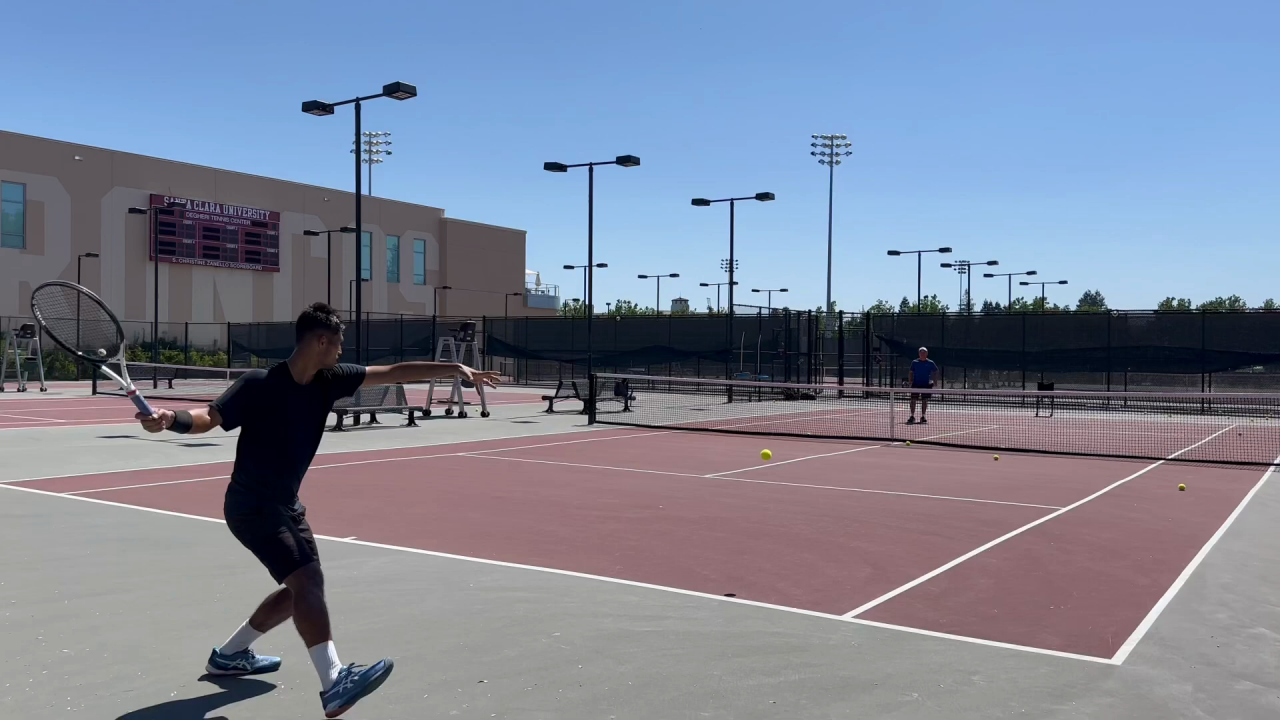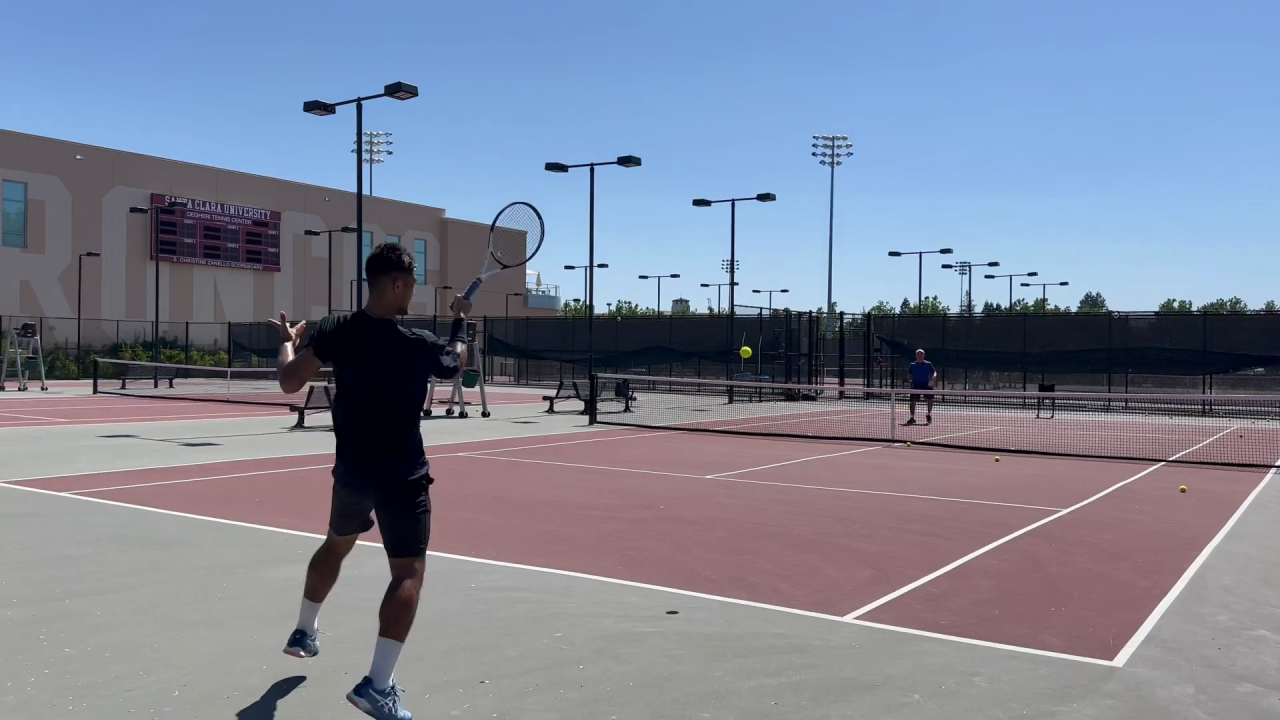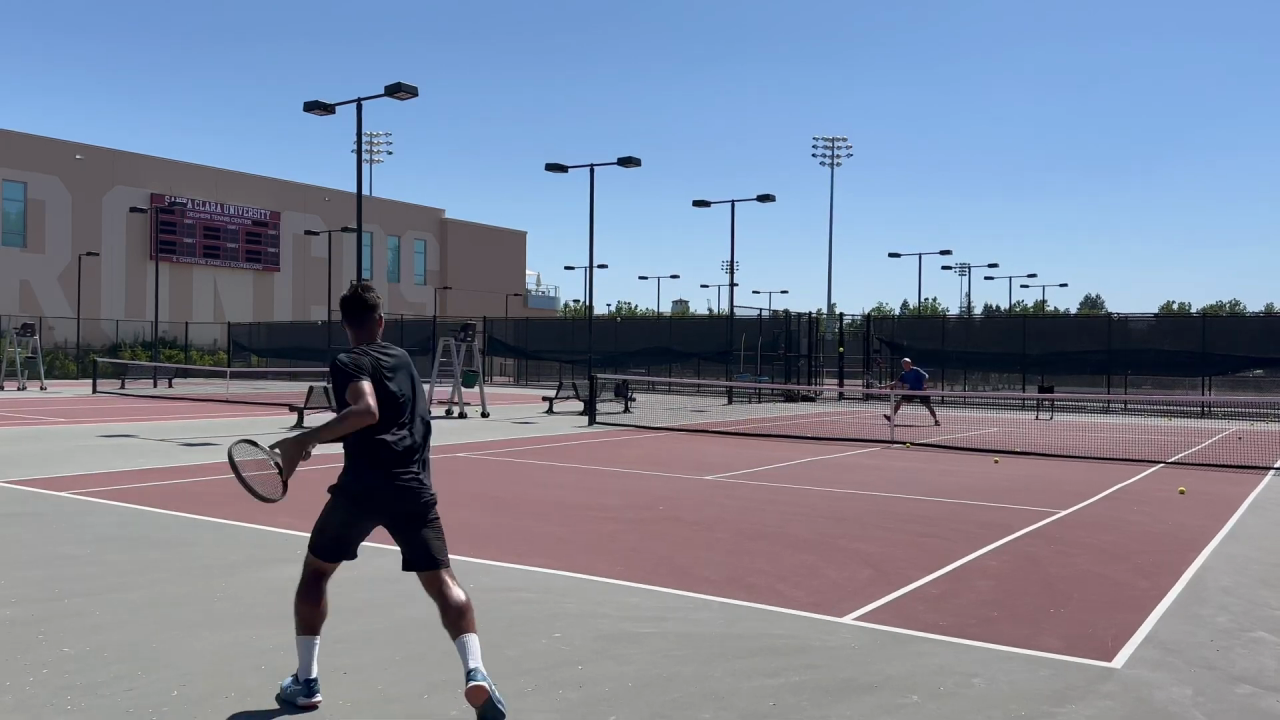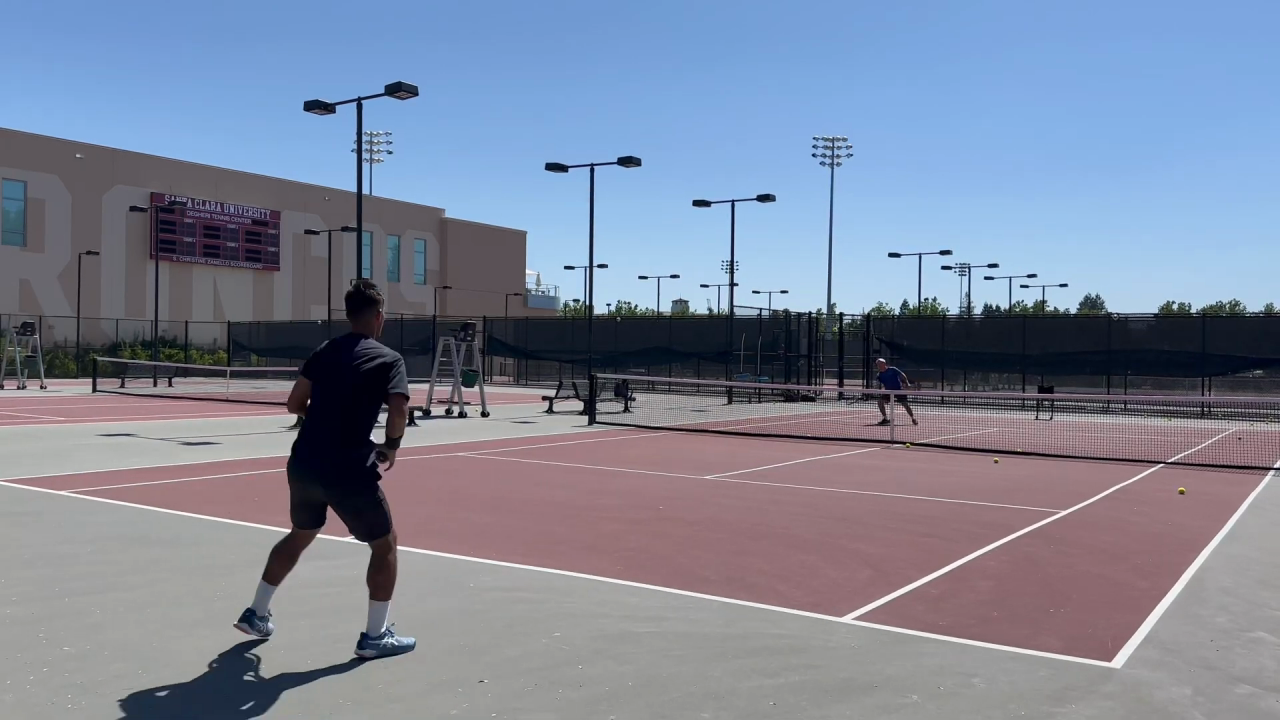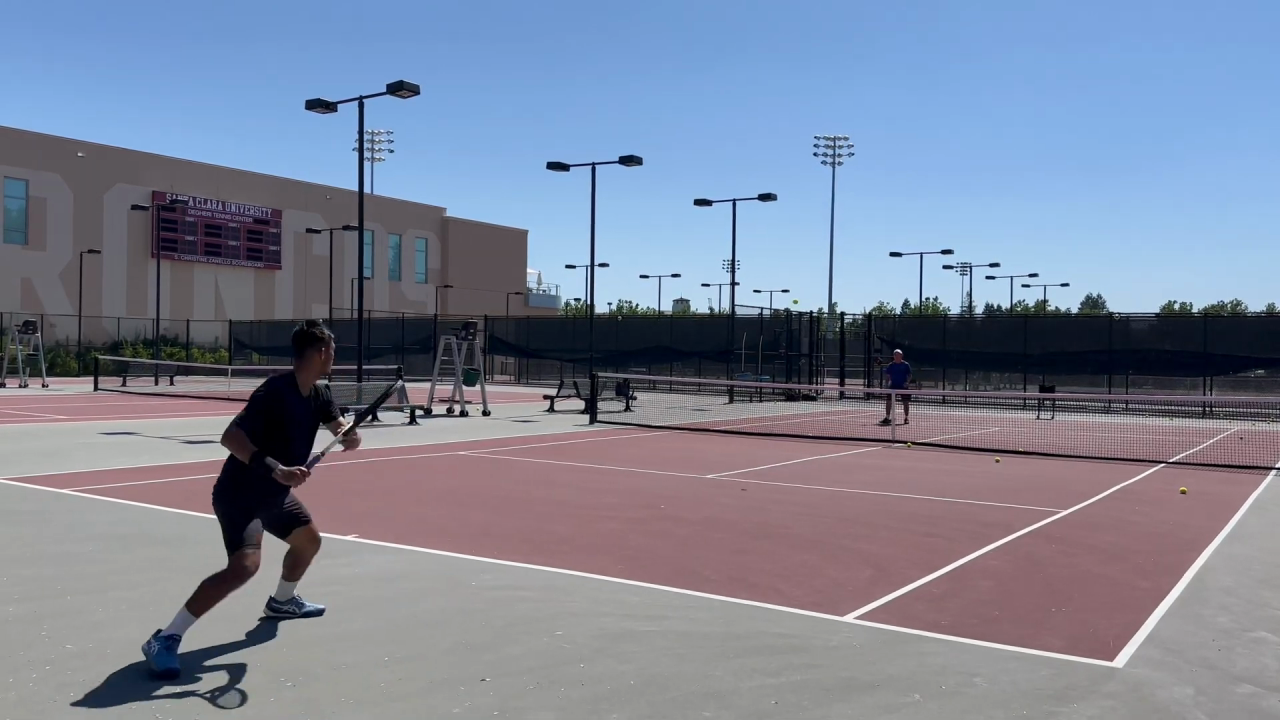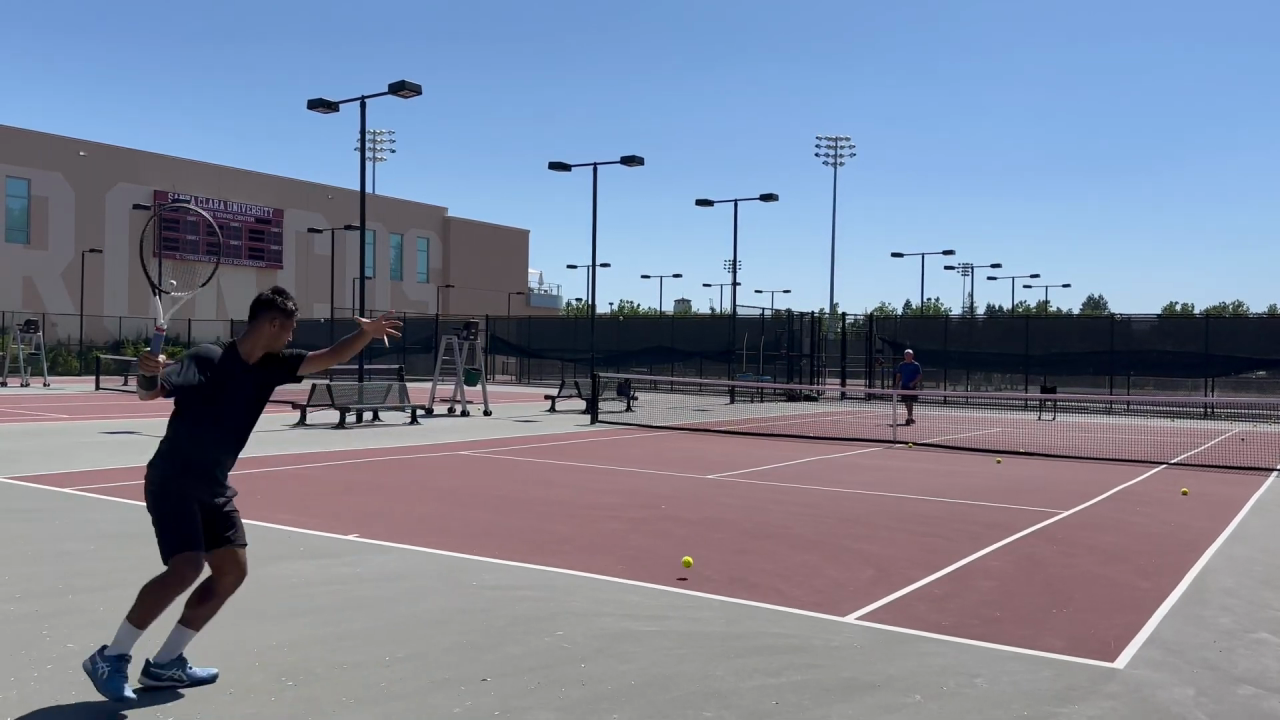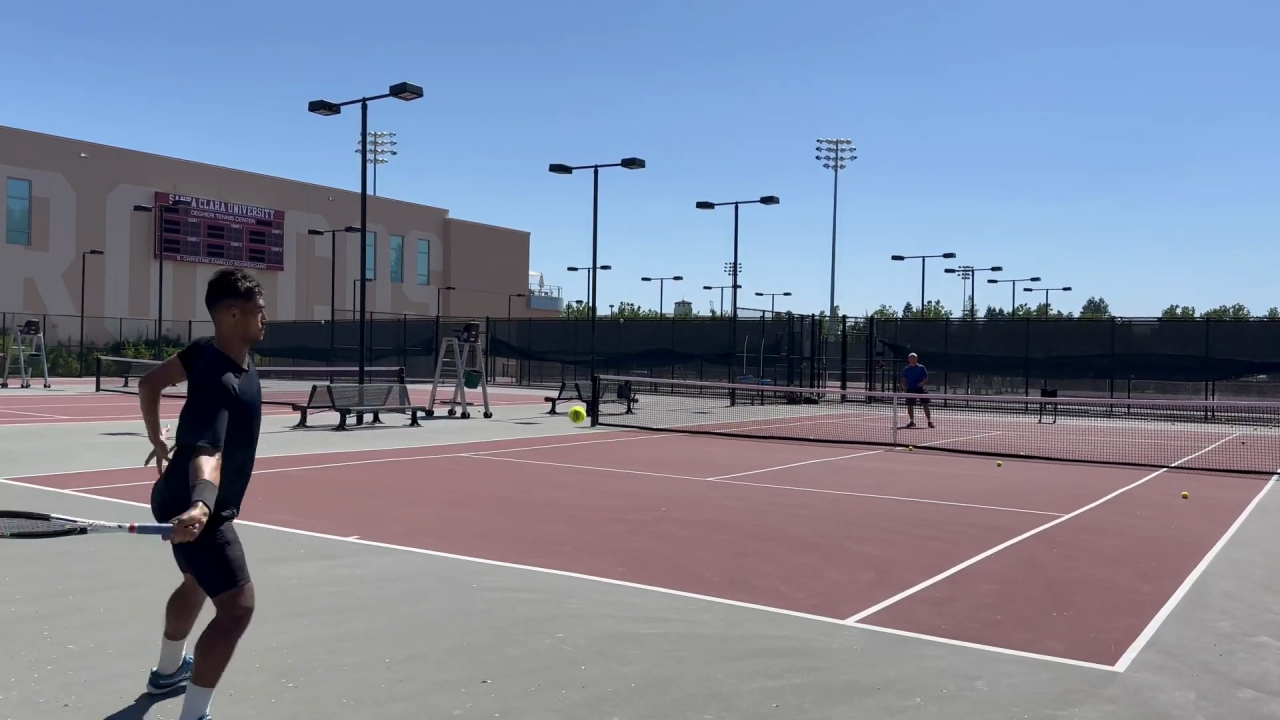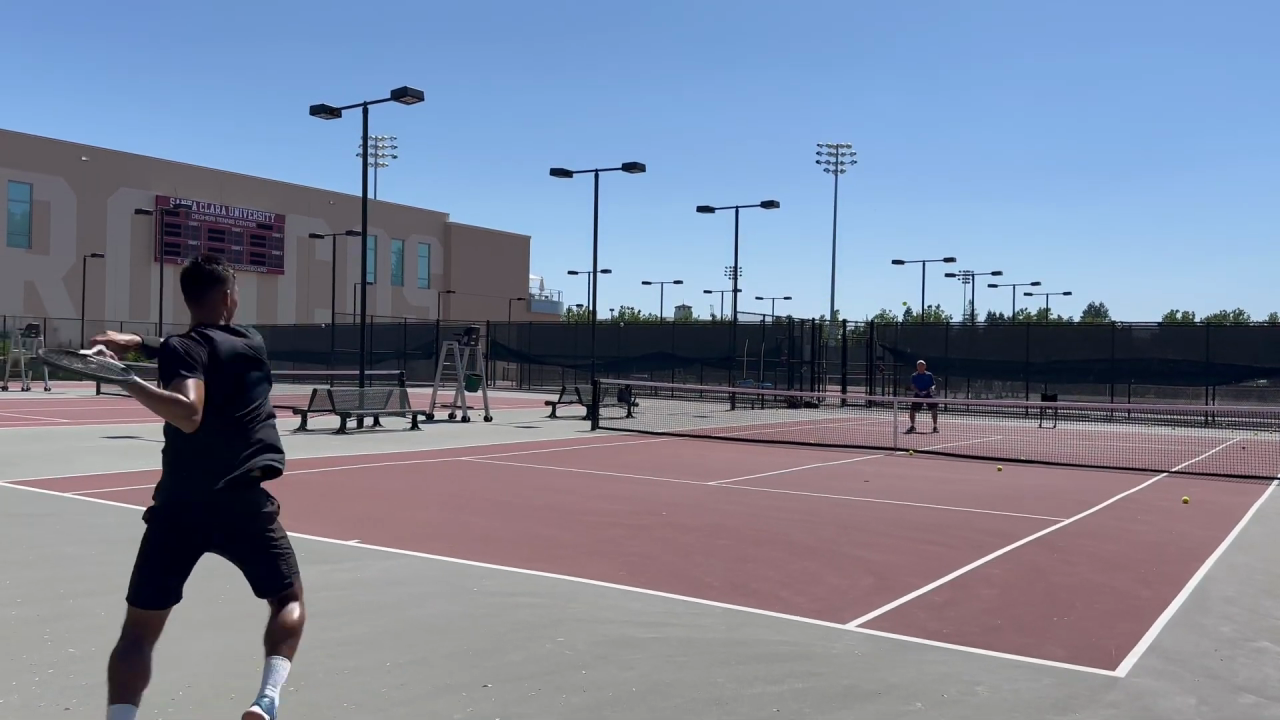
dt=0.5s
person 1, frame 1
left shoulder: (330, 379)
right shoulder: (258, 384)
left elbow: (392, 372)
right elbow: (207, 417)
left wrist: (455, 369)
right wrist: (169, 418)
left hip: (283, 505)
right hip: (252, 507)
left knee: (298, 589)
right knee: (307, 577)
left ankle: (229, 653)
right ankle: (336, 684)
person 1, frame 2
left shoulder: (336, 331)
right shoulder: (419, 345)
left elbow: (290, 382)
right elbow: (456, 361)
left wrist: (288, 343)
right wrist: (460, 319)
left hip: (349, 474)
right hip: (402, 476)
left knee: (336, 546)
right knee: (408, 574)
left ankle: (304, 633)
person 1, frame 3
left shoulder: (349, 362)
right shoulder: (402, 359)
left elbow: (367, 411)
left wrist: (304, 441)
right wrist: (322, 439)
left hip: (362, 487)
right hip: (414, 489)
left knee: (315, 571)
right knee: (442, 582)
left ankle: (307, 680)
right ankle: (476, 676)
person 1, frame 4
left shoulder: (323, 353)
right shoulder: (389, 359)
left elbow: (295, 404)
right elbow: (398, 410)
right wrist: (391, 446)
left hip: (303, 465)
right hip: (350, 470)
left knee: (299, 536)
right knee: (385, 545)
left ankle: (257, 614)
right ankle: (375, 634)
person 1, frame 5
left shoulder: (319, 394)
right shoulder: (272, 393)
left elbow: (339, 425)
right elbow: (230, 438)
left wrist: (349, 436)
right wrist: (274, 469)
left hip: (275, 494)
right hip: (238, 495)
left knee: (308, 540)
right knee: (245, 565)
left ankle: (283, 600)
right ankle: (164, 639)
person 1, frame 6
left shoulder: (271, 363)
right shoulder: (206, 358)
left elbow: (331, 357)
right elbow: (150, 392)
left wrist: (366, 333)
right wrist: (149, 372)
left hip: (212, 484)
right hip: (171, 481)
left knee: (232, 571)
right knee: (185, 568)
left ankle: (165, 662)
right ankle: (111, 656)
person 1, frame 7
left shoulder: (204, 354)
right shoulder: (221, 383)
left elbow: (151, 382)
right elbow: (207, 457)
left wrist: (160, 442)
right wrist: (202, 504)
left hip: (197, 503)
right hip: (203, 509)
left knee: (200, 583)
right knee: (238, 605)
left ankle: (168, 669)
person 1, frame 8
left shoulder: (181, 347)
right shoulder: (253, 344)
left elbow: (188, 415)
left wrist: (127, 381)
right wrist: (136, 342)
left hip: (179, 507)
right hip: (247, 505)
left knee: (139, 629)
right knee: (289, 602)
